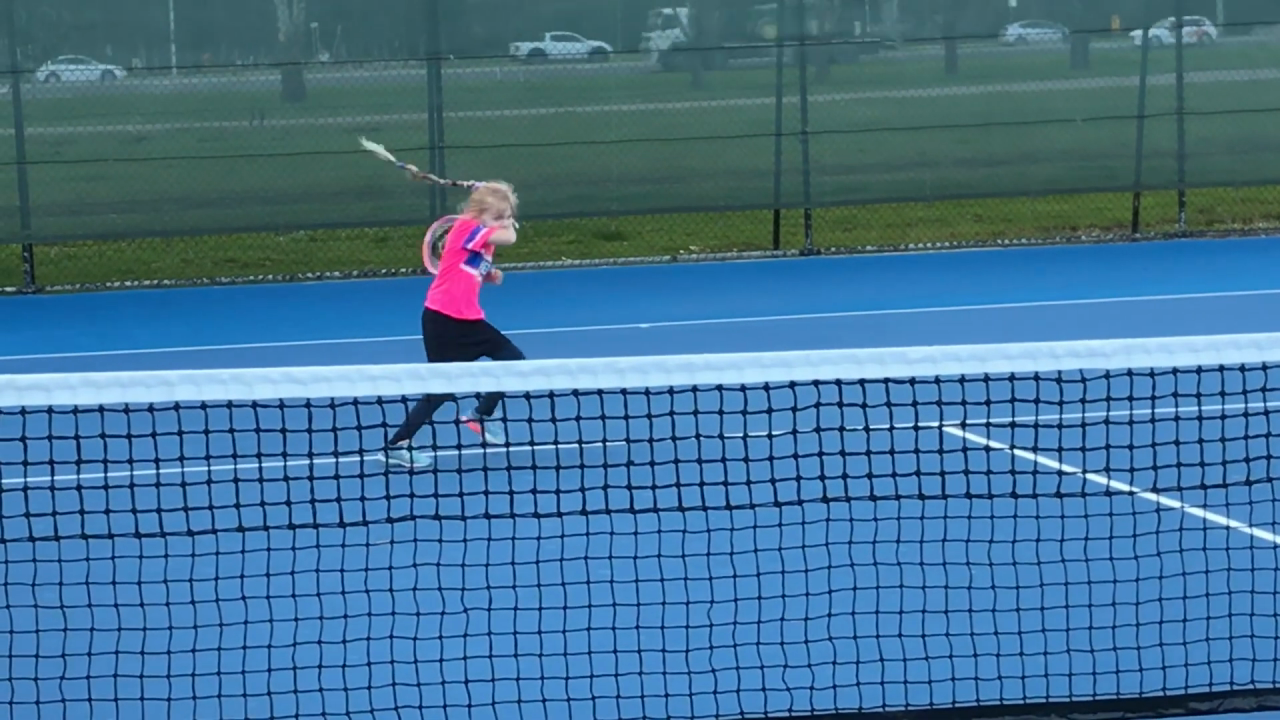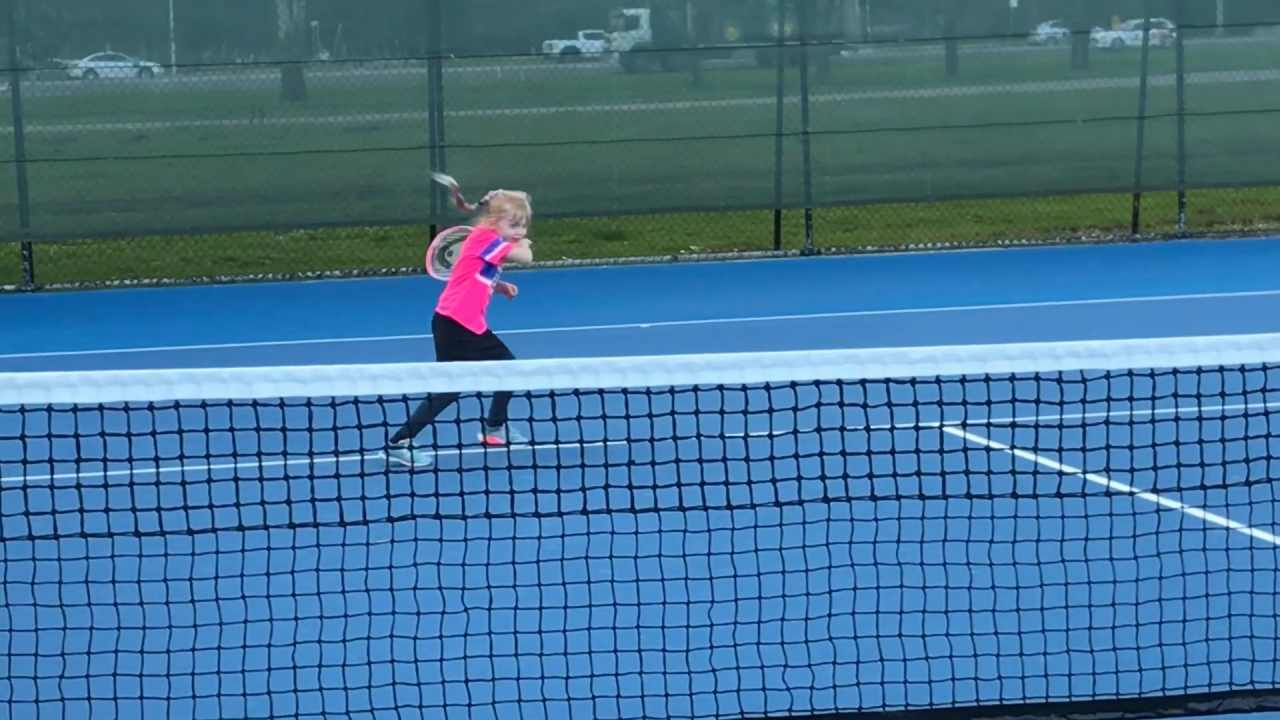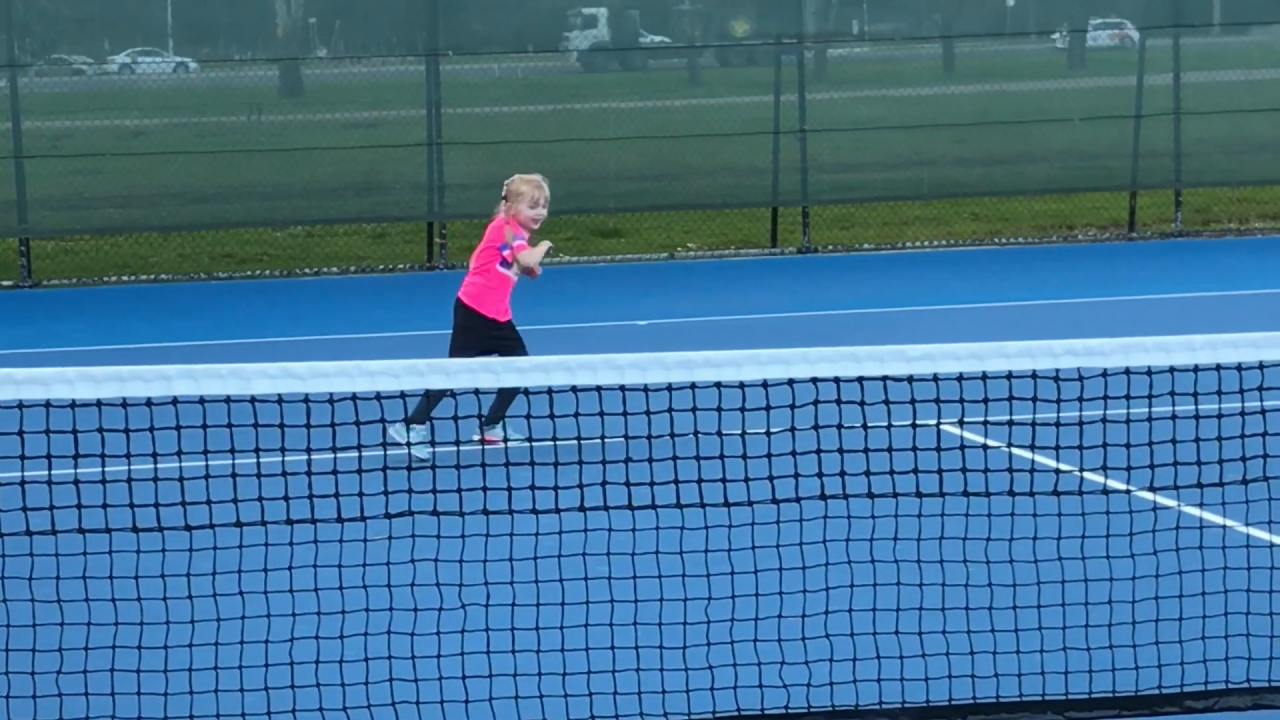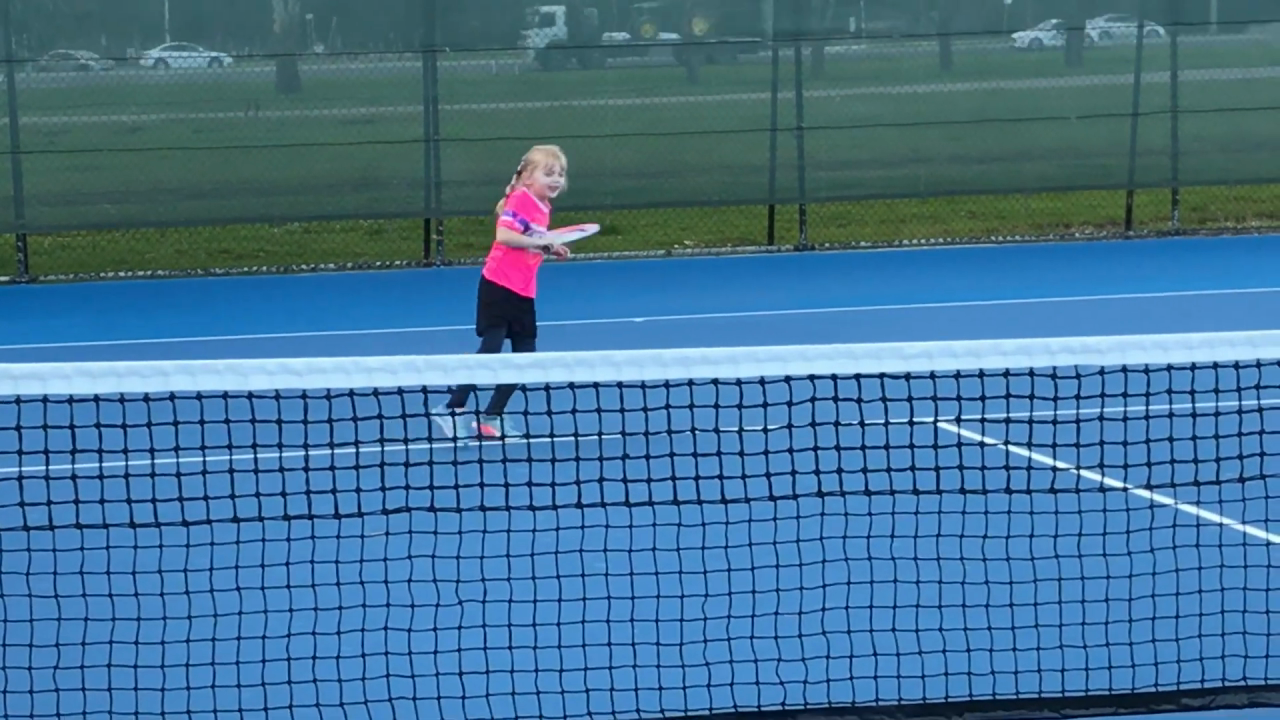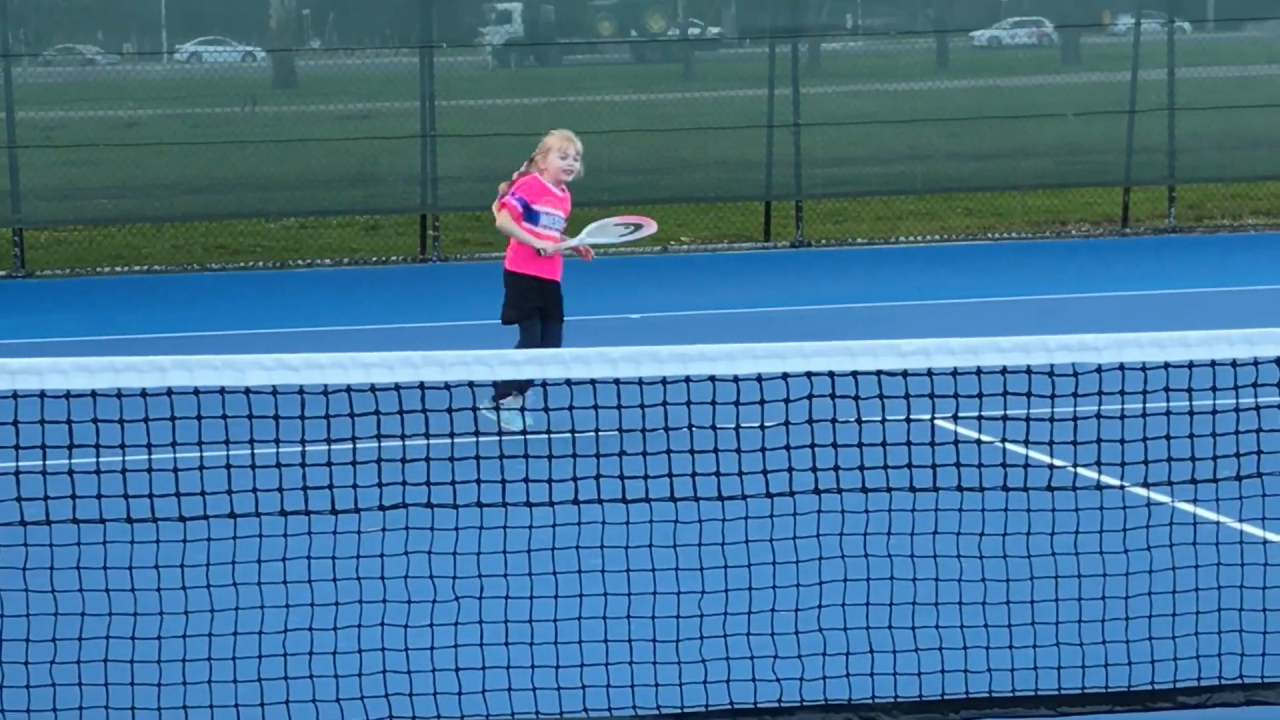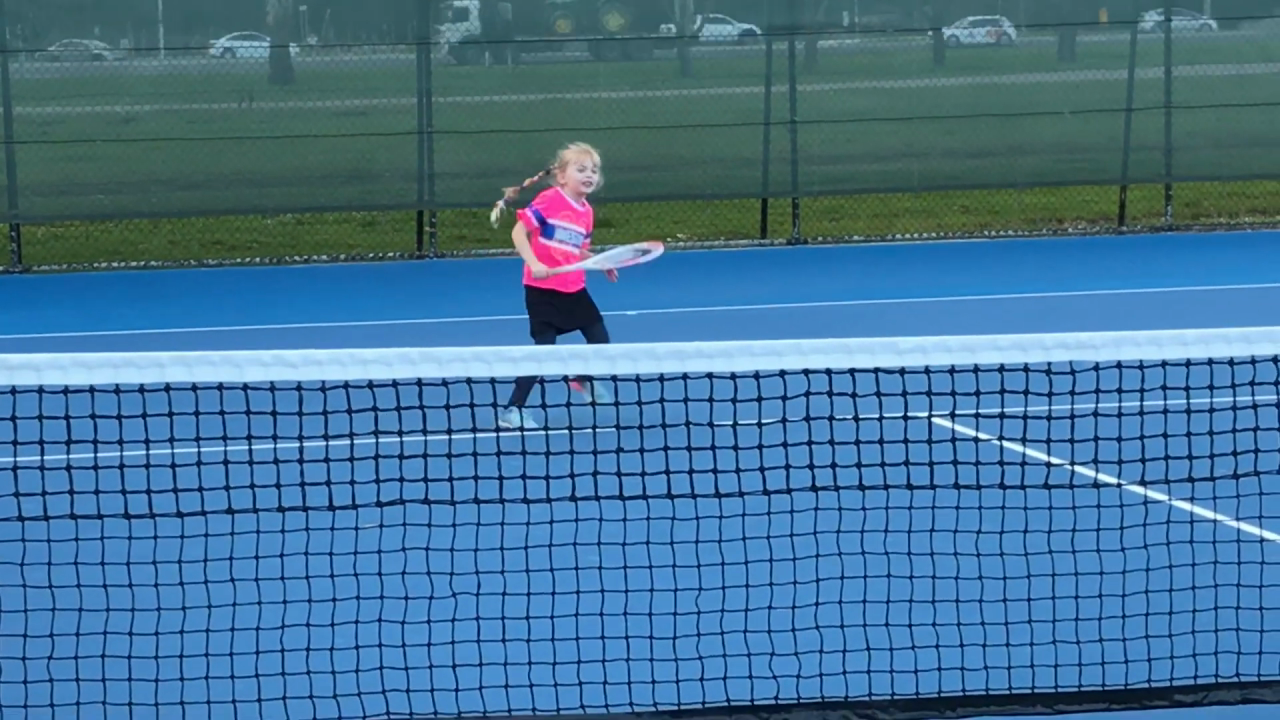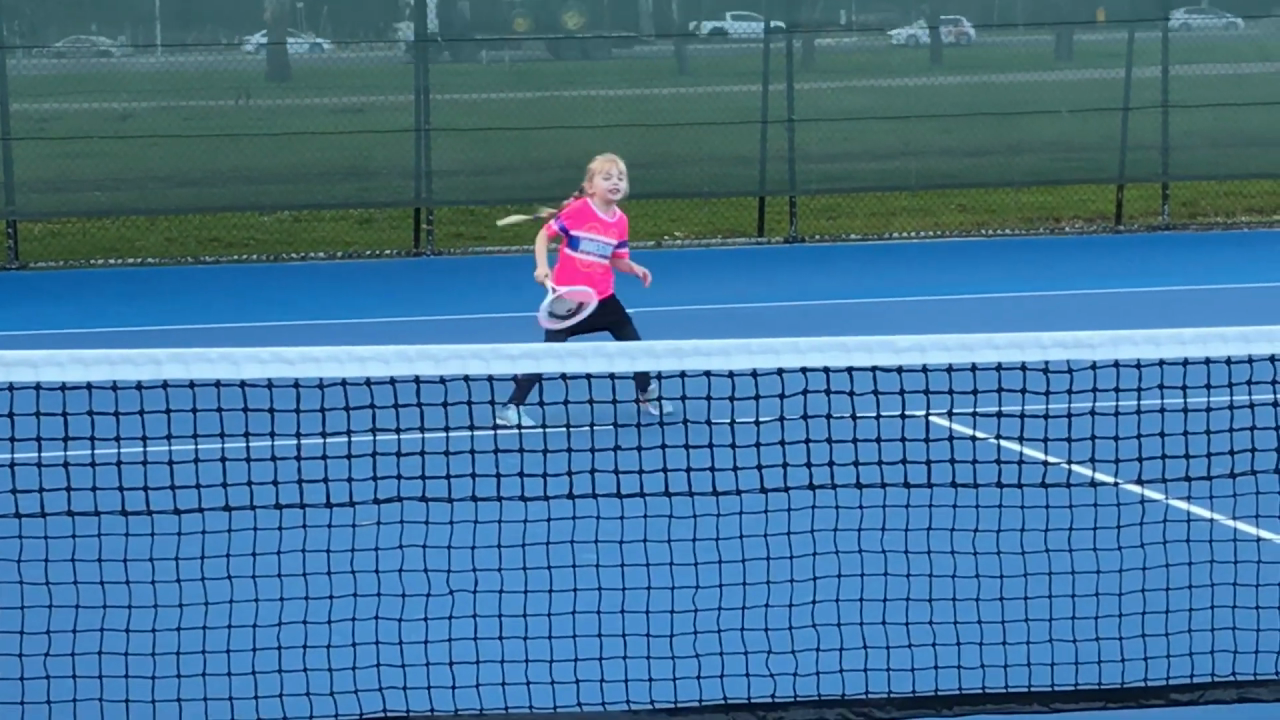
dt=0.1s
person 1, frame 1
left shoulder: (486, 239)
right shoulder: (465, 227)
right elbow: (509, 238)
left wrist: (493, 274)
right wrist: (506, 223)
left hip: (469, 317)
right hip: (443, 316)
left knee: (514, 359)
left ankle: (481, 416)
right ankle: (400, 443)
person 1, frame 2
left shoulder: (496, 244)
right shoulder: (485, 237)
right elbow: (522, 254)
left wrist: (504, 288)
right wrist: (524, 247)
left hip: (474, 326)
right hip: (452, 323)
right knee: (450, 388)
left ankle: (494, 427)
right ankle: (401, 441)
person 1, frame 3
left shoulder: (516, 234)
right shoulder: (507, 229)
right elbow: (529, 258)
left wrist: (527, 270)
right wrist: (543, 247)
left hip: (497, 313)
right hip: (474, 310)
left ankle: (491, 426)
right ankle: (412, 427)
person 1, frame 4
left shoulder: (543, 207)
right shoulder: (521, 200)
right elbow: (506, 237)
left wrist: (551, 251)
right wrist: (546, 242)
left hip: (524, 291)
right hip: (498, 287)
left knee: (525, 353)
right knee: (490, 350)
left ankle: (491, 418)
right ankle: (453, 408)
person 1, frame 5
left shoulder: (564, 195)
right shoulder: (529, 185)
right elbow: (502, 220)
left wrist: (576, 248)
right wrist: (535, 243)
left hip: (550, 277)
right hip: (522, 274)
left knee: (552, 343)
right knee: (532, 341)
left ankle: (515, 397)
right ankle: (503, 400)
person 1, frame 6
left shoulder: (586, 212)
right shoulder: (548, 199)
right elbow: (520, 228)
left wrist: (602, 268)
right wrist: (531, 262)
left hip: (573, 289)
right hip: (543, 288)
left knee: (600, 341)
right knee: (546, 350)
left ankle: (584, 380)
right ankle: (514, 407)
person 1, frame 7
left shoulder: (621, 221)
right shoulder: (575, 210)
right elbow: (543, 236)
left wrist: (636, 269)
right wrist: (542, 267)
left hip: (602, 295)
left knee: (633, 343)
left ankle: (647, 393)
right ankle: (512, 405)
